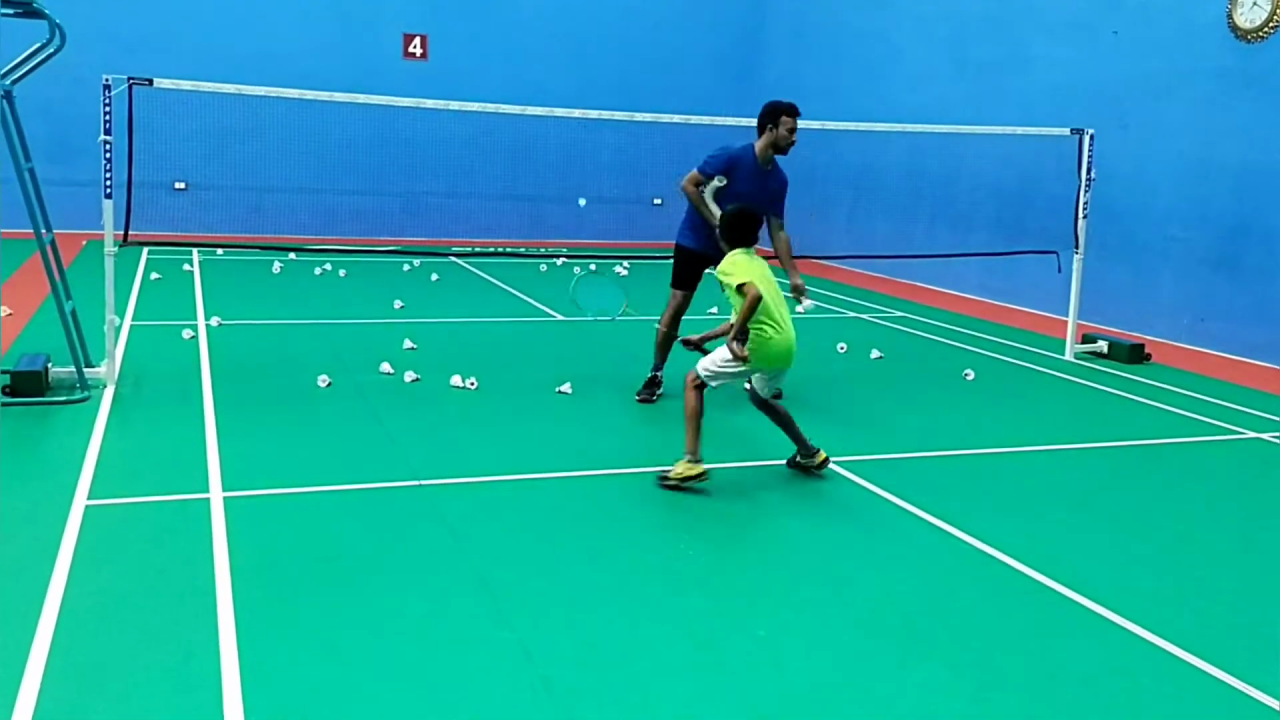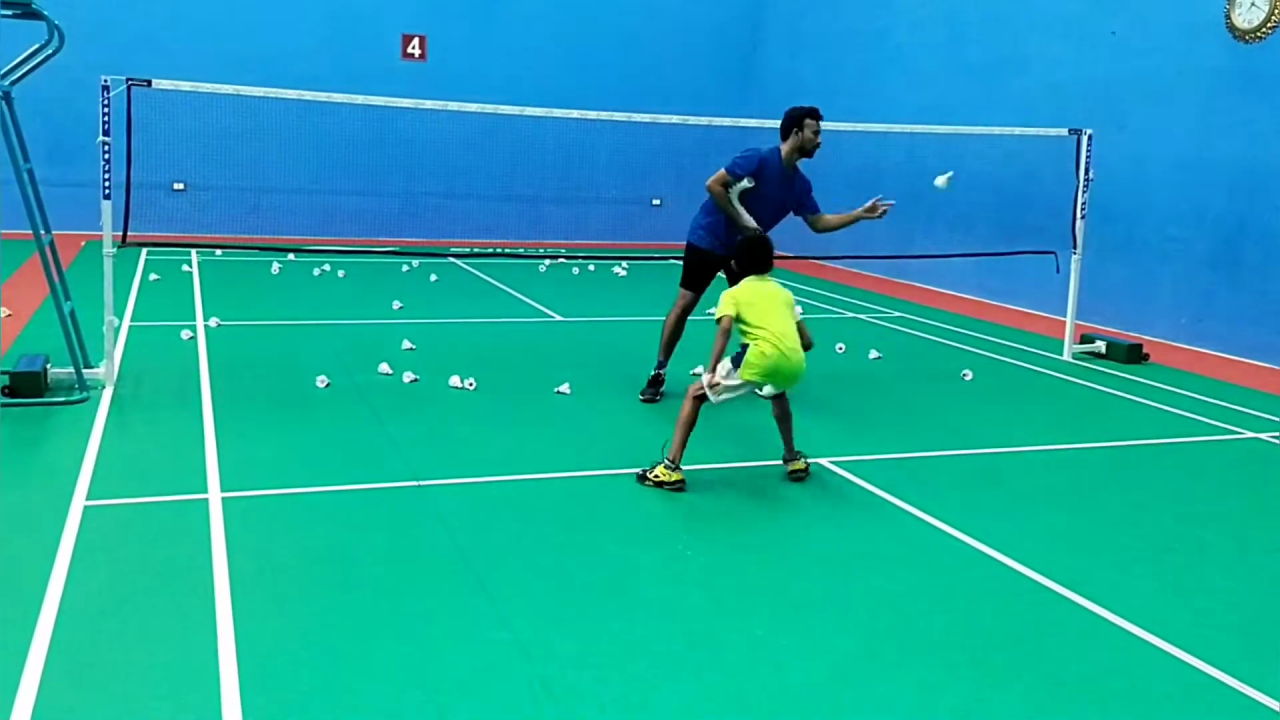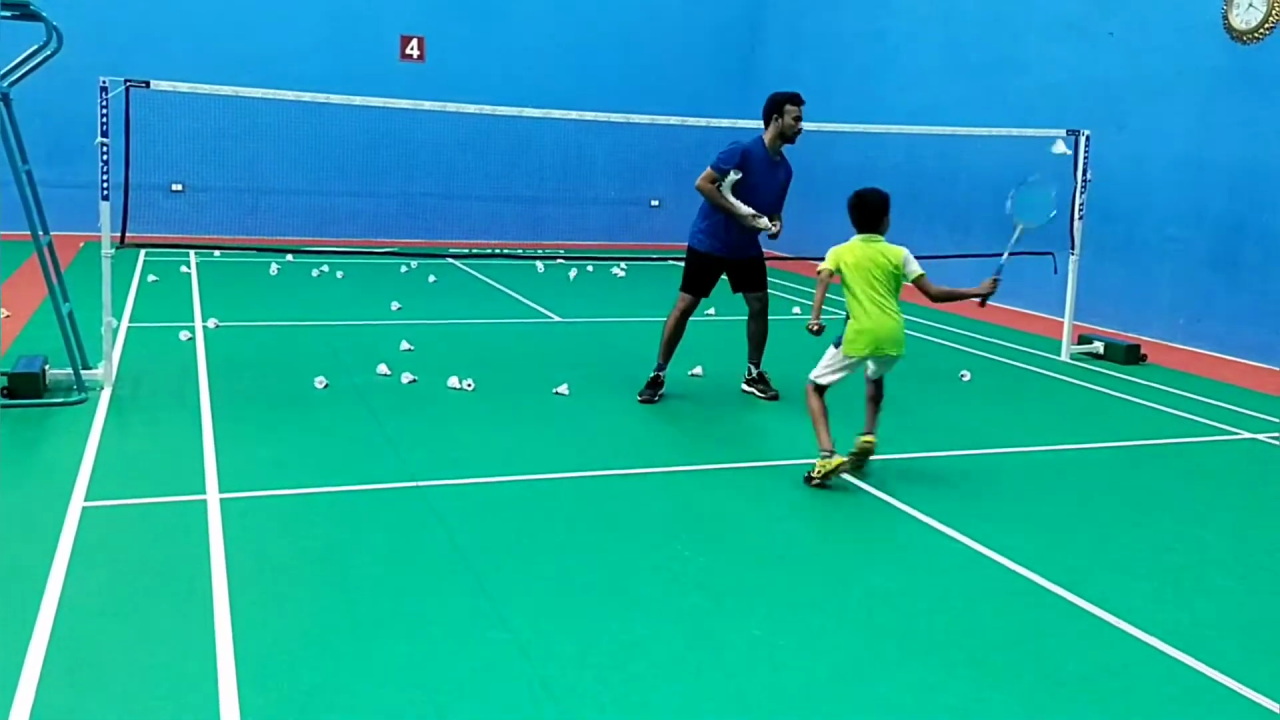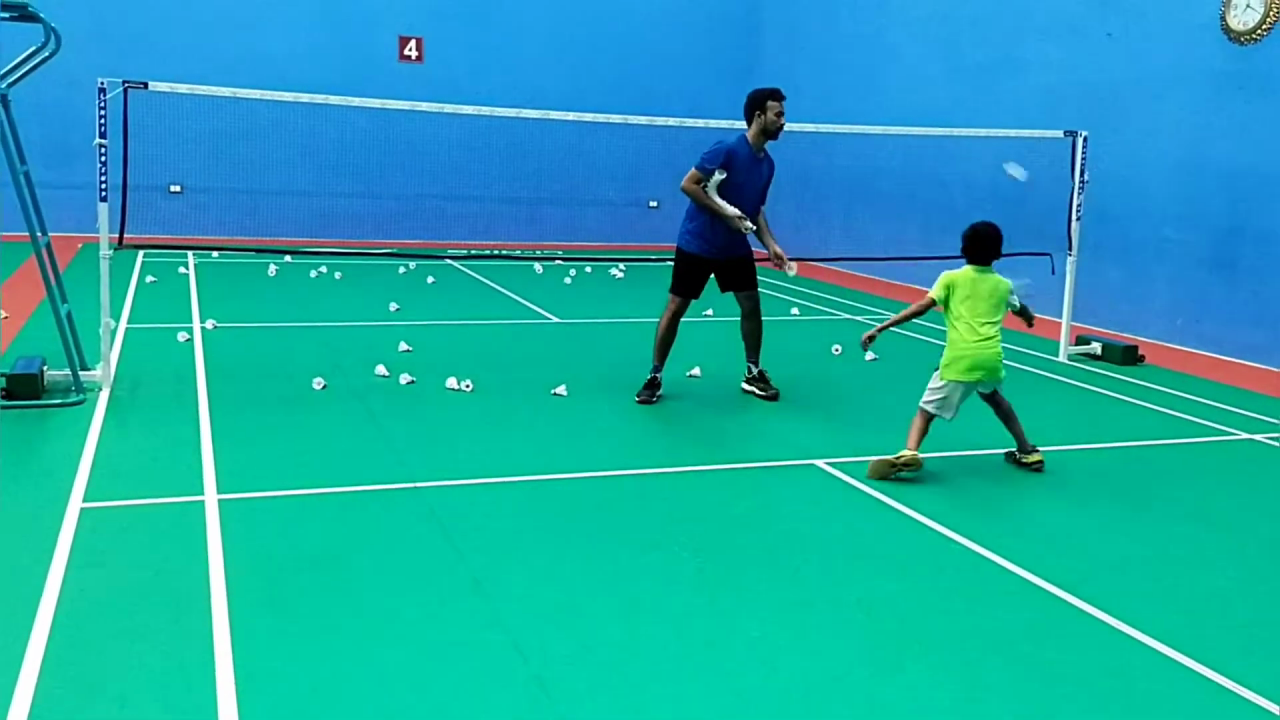
dt=0.3s
person 1, frame 1
left shoulder: (778, 179)
right shoulder: (729, 158)
left elbow: (777, 229)
right elbow: (688, 185)
left wrist: (793, 273)
right wrist: (714, 222)
right hip: (696, 241)
right knee: (677, 305)
right ankle: (656, 375)
person 1, frame 2
left shoulder: (800, 183)
right shoulder: (758, 159)
left elbow: (819, 223)
right elbow: (713, 185)
left wrist: (861, 214)
right wrist: (741, 221)
right hip: (707, 240)
right knee: (684, 304)
right ankle: (658, 374)
person 1, frame 3
left shoulder: (784, 168)
right shoulder: (742, 151)
right elbow: (702, 183)
left wrist: (776, 225)
right wrist: (739, 213)
left hip: (747, 248)
right hip: (708, 242)
left knee: (759, 306)
right knee: (685, 306)
left ankle: (753, 374)
right ankle: (658, 375)
person 1, frame 4
left shoulder: (768, 163)
right shoulder: (727, 150)
right elbow: (688, 184)
left wrist: (770, 244)
right wrist: (725, 214)
left hip: (736, 248)
right hip: (697, 243)
left knee: (752, 305)
right knee: (676, 307)
left ankle: (753, 373)
right ankle: (655, 376)
person 2, frame 1
left shoulder: (730, 266)
right shoulder: (759, 264)
left elbow: (754, 296)
left wrist: (735, 339)
right wrist: (704, 338)
left hip: (763, 345)
right hip: (785, 346)
left knee: (694, 381)
right knee: (760, 396)
left ankle: (692, 462)
right ankle: (809, 453)
person 2, frame 2
left shoulder: (732, 295)
right shoulder: (784, 293)
left elbow: (724, 329)
right elbow: (807, 341)
left wrist: (712, 372)
left hip: (763, 360)
right hip: (795, 365)
left knee: (694, 395)
right knee: (776, 393)
left ankle: (671, 469)
right ankle: (793, 459)
person 2, frame 3
left shoulder: (839, 253)
right shoulder: (899, 254)
left elbow: (823, 280)
right elbow: (934, 294)
left wrist: (815, 315)
right wrist: (981, 291)
left hip: (858, 336)
right hip: (892, 336)
left knee: (815, 388)
right knee: (875, 378)
left ankle: (827, 456)
right ankle: (868, 436)
person 2, frame 4
left shoulder: (951, 278)
right shoulder: (1003, 287)
left elbow: (920, 308)
right elbow: (1023, 312)
left wrist: (879, 328)
right wrist: (1031, 318)
left hip: (959, 361)
right hip: (990, 359)
left knee: (926, 412)
right knee: (992, 395)
left ankle: (909, 453)
right ankle: (1028, 452)
